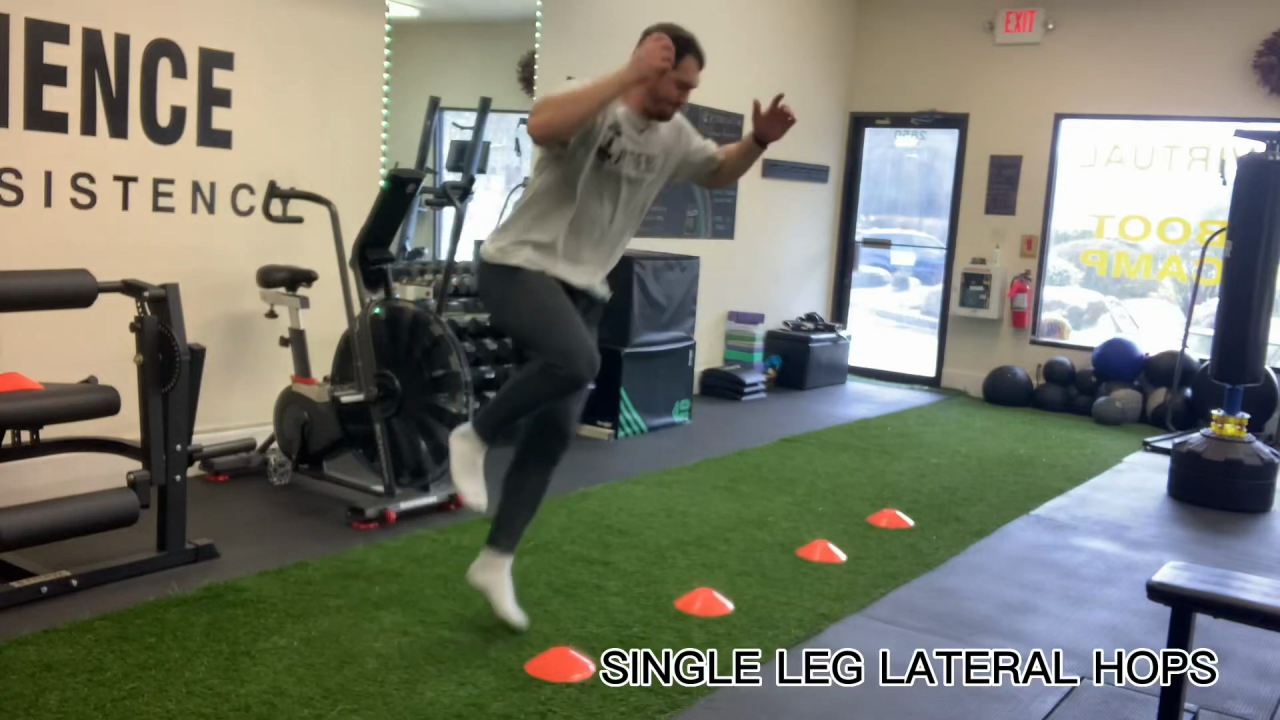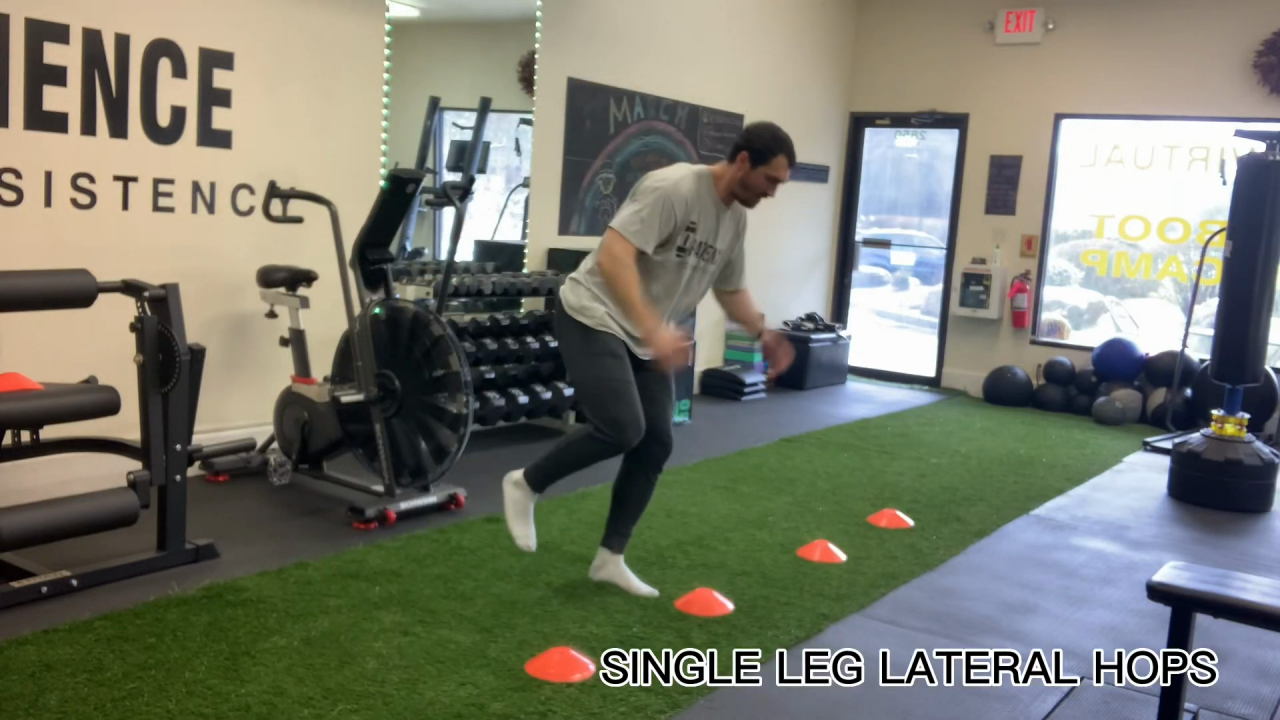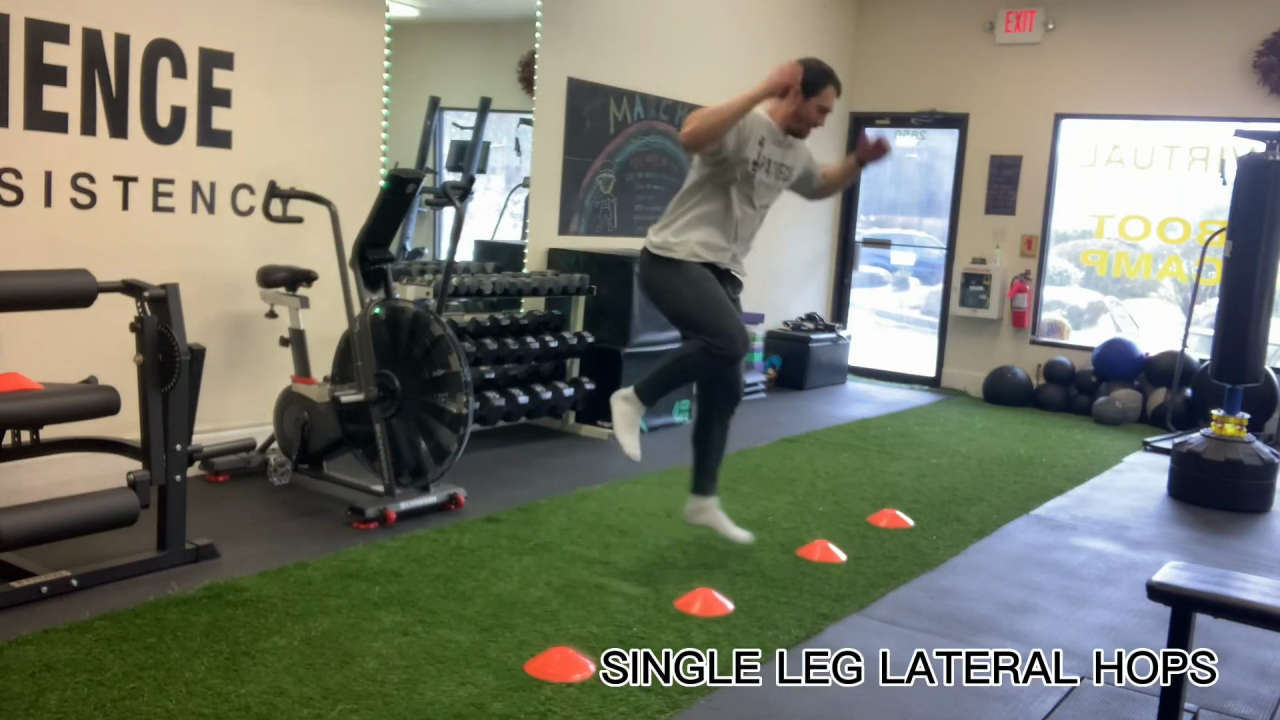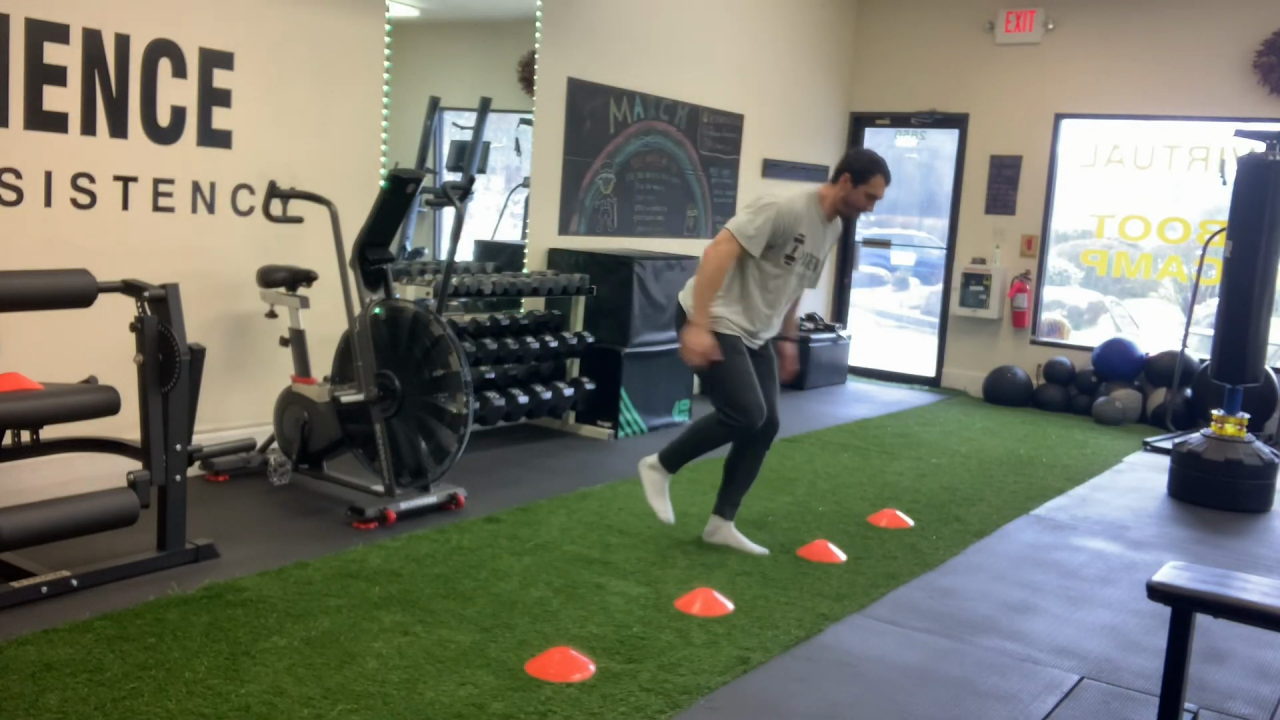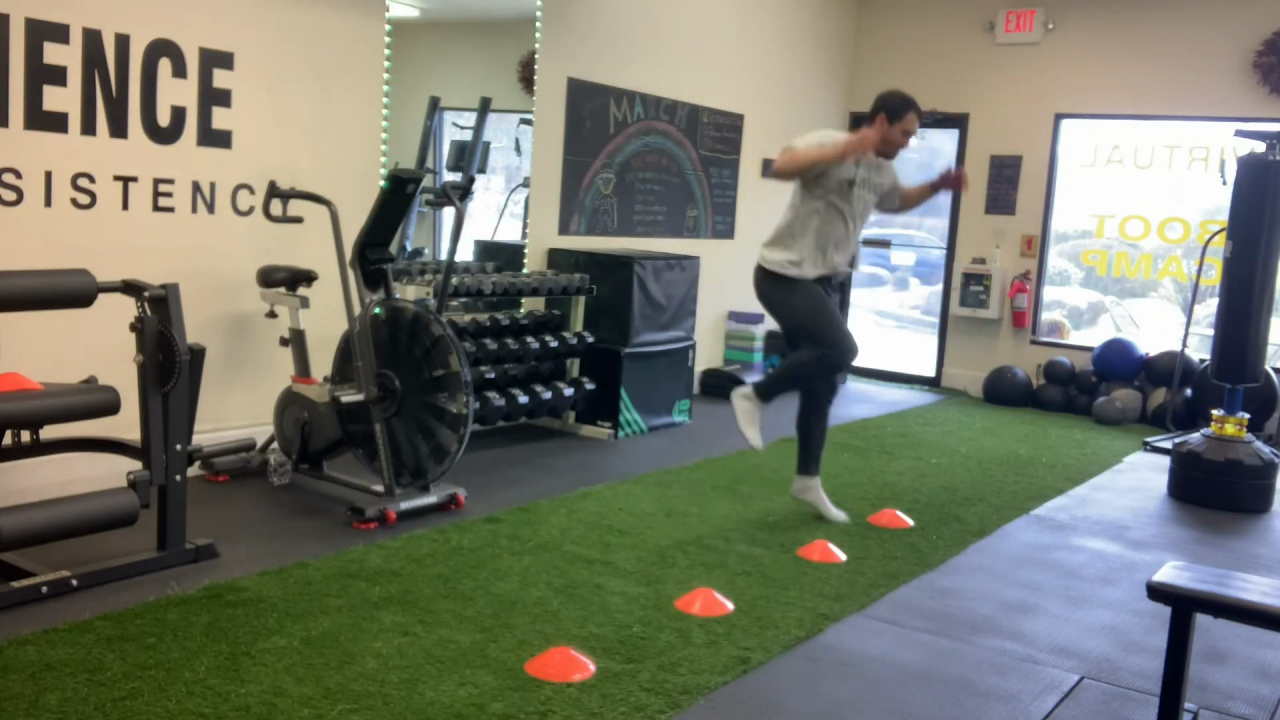
dt=1s
person 1, frame 1
left shoulder: (674, 136)
right shoulder: (592, 104)
left elbow: (722, 169)
right elbow: (542, 126)
left wrist: (760, 139)
right wrist: (629, 77)
left hip: (578, 289)
right hip: (519, 268)
left knee: (555, 428)
right knee: (575, 364)
left ankle: (494, 564)
right ankle: (475, 435)
person 1, frame 2
left shoulder: (735, 219)
right shoulder: (670, 188)
left elbow: (731, 290)
right elbow: (614, 253)
left wrist: (765, 334)
right wrist: (654, 327)
left hip: (642, 338)
right hip: (593, 318)
left knee: (654, 445)
right knee: (622, 429)
left ankle: (609, 558)
right ankle: (526, 484)
person 1, frame 3
left shoulder: (794, 150)
right shoulder: (741, 123)
left elbow: (821, 186)
right elbow: (692, 135)
left wrist: (858, 161)
right wrist: (761, 90)
left hip: (720, 269)
right hip: (675, 259)
left knee: (723, 389)
right knee: (729, 341)
left ankle: (704, 502)
right ankle: (635, 398)
person 1, frame 4
left shoulder: (833, 228)
right shoulder: (783, 207)
right elbow: (720, 251)
left wrist: (786, 338)
right wrist: (699, 324)
left hip: (753, 332)
right hip: (716, 324)
left knee: (765, 426)
right knee: (746, 415)
left ankle: (721, 524)
right ankle: (660, 466)
person 1, frame 5
left shoulder: (881, 168)
right shoulder: (833, 143)
left elbow: (898, 202)
right elbow: (784, 165)
left wrist: (938, 186)
right wrist: (845, 148)
left hip: (821, 279)
right hip: (786, 273)
left knee: (822, 382)
right knee: (838, 351)
left ankle: (807, 482)
right ankle: (754, 395)
